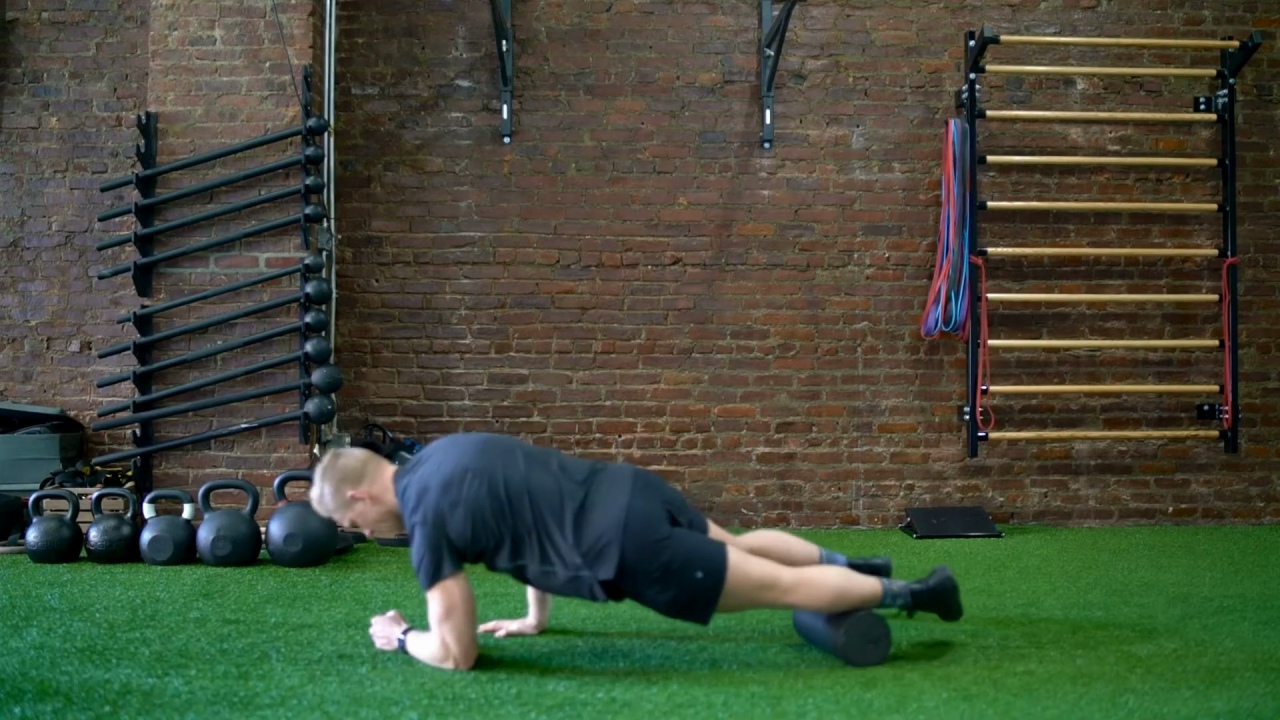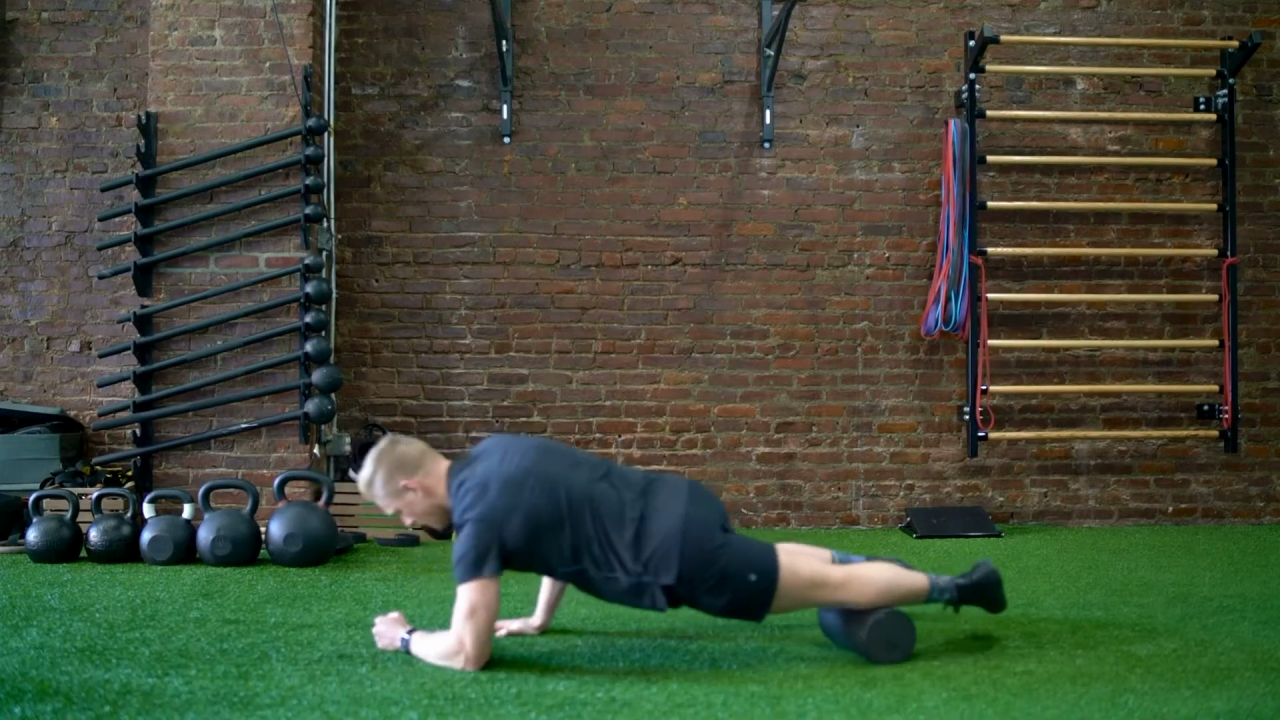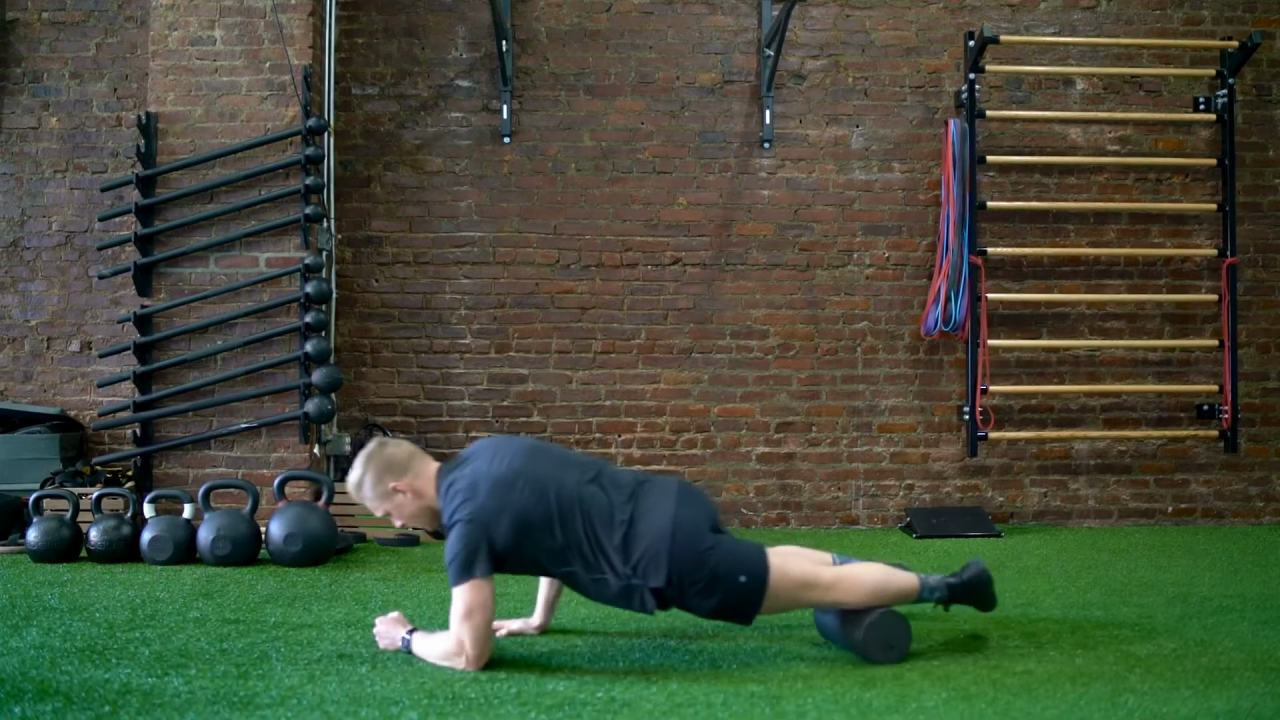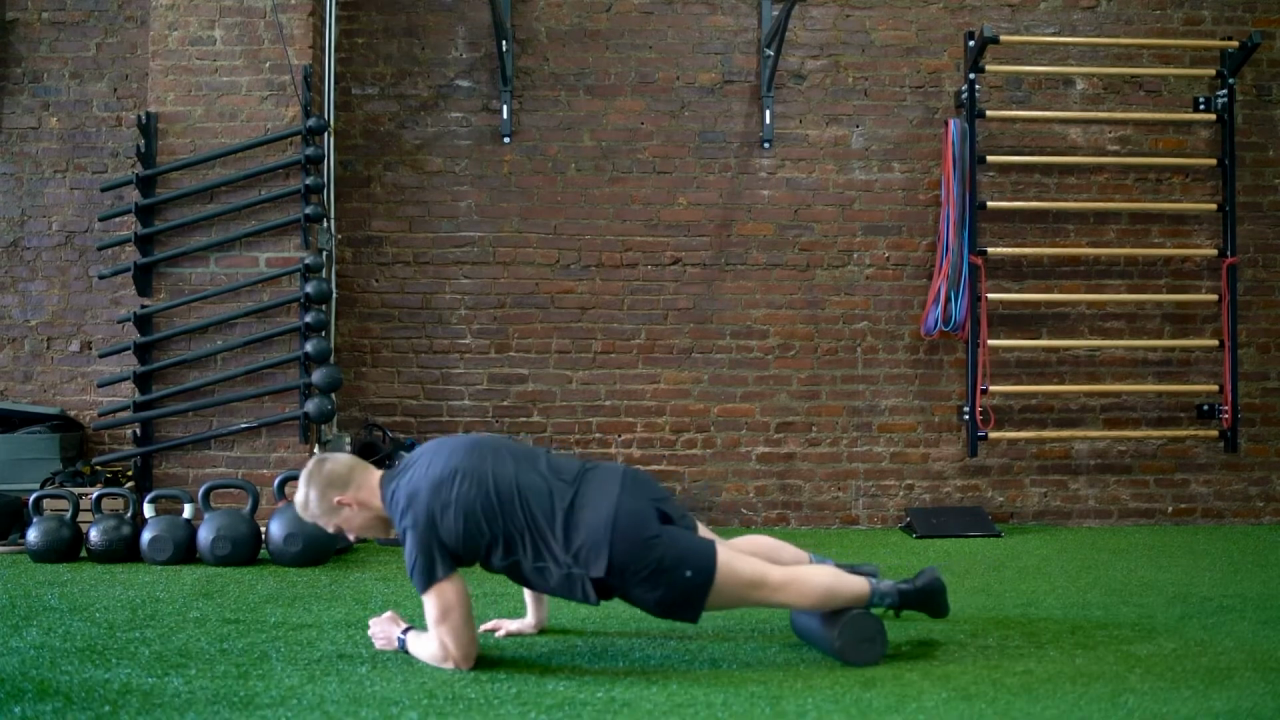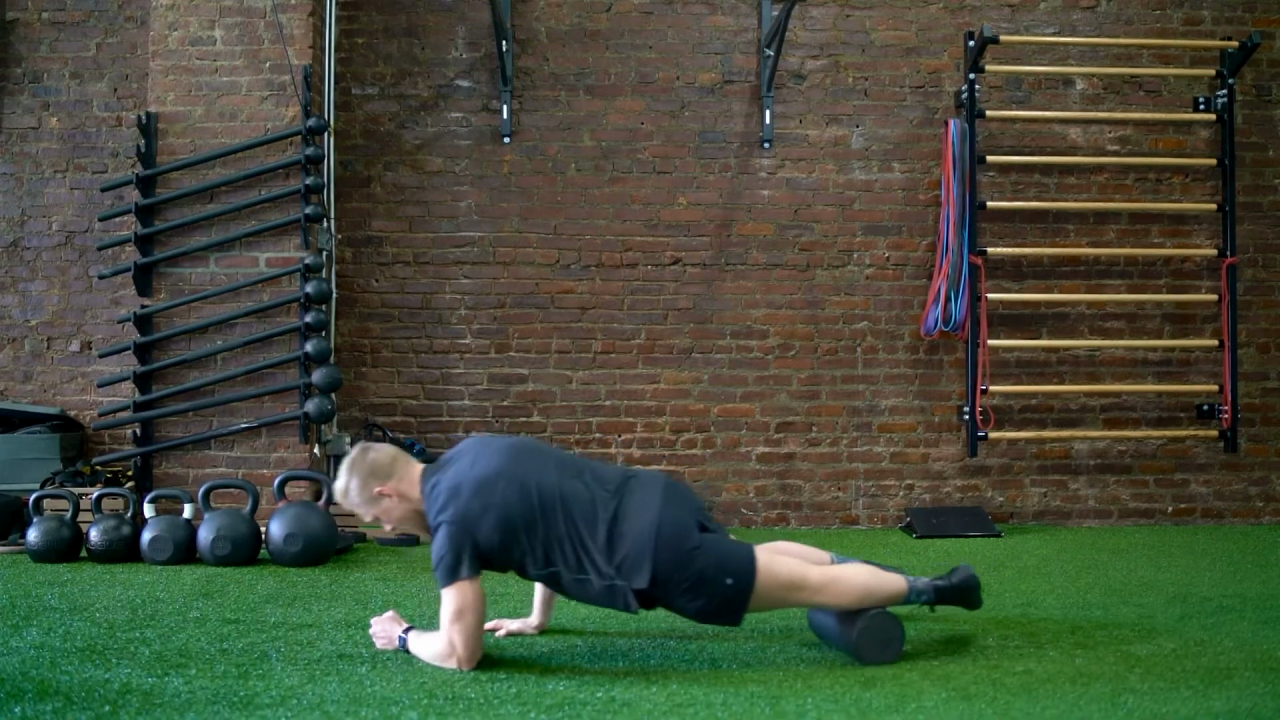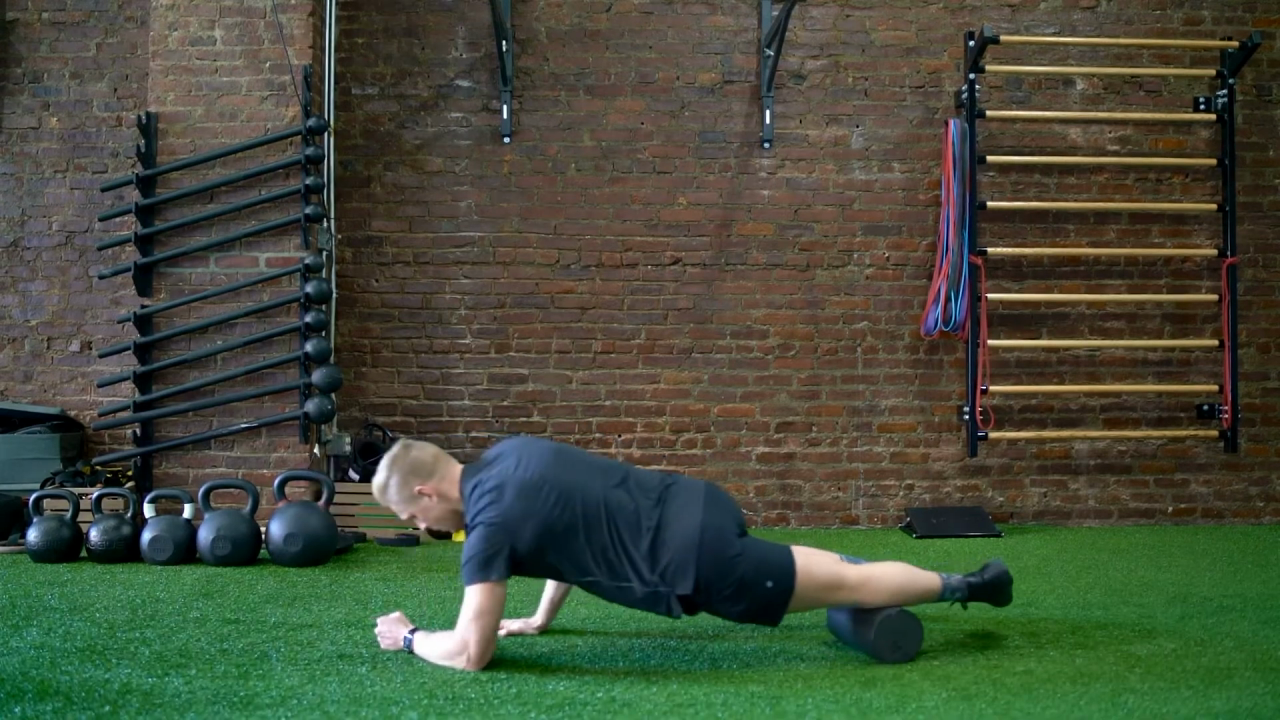
dt=0.4s
person 1, frame 1
left shoulder: (426, 518)
right shoulder: (442, 458)
left elbow: (457, 654)
left wrist: (401, 637)
right wrist: (535, 619)
left hip: (627, 545)
right hip: (630, 490)
left knee: (777, 586)
right knee: (735, 545)
left ankle: (910, 594)
right ankle: (848, 565)
person 1, frame 2
left shoulder: (478, 516)
right shoulder: (493, 453)
left elbow: (467, 653)
left wrist: (404, 638)
right wrist: (538, 618)
left hip: (676, 554)
right hip: (675, 503)
left knee: (823, 588)
right knee: (762, 558)
left ankle: (957, 587)
right ankle: (855, 562)
person 1, frame 3
left shoulder: (468, 518)
right shoulder: (484, 454)
left elbow: (467, 653)
left wrist: (405, 638)
right wrist: (538, 618)
left hip: (666, 556)
right hip: (667, 504)
left knee: (816, 589)
right knee: (760, 558)
left ankle: (946, 586)
right ankle: (849, 564)
person 1, frame 4
left shoulder: (418, 520)
right shoulder: (431, 459)
left elbow: (457, 654)
left wrist: (402, 636)
right wrist: (534, 618)
left hip: (617, 544)
right hip: (620, 490)
left knee: (765, 585)
right knee: (727, 548)
left ankle: (897, 593)
right ankle: (841, 570)
person 1, frame 5
left shoulder: (452, 519)
right shoulder: (471, 455)
left elbow: (460, 654)
left wrist: (403, 637)
right wrist: (536, 618)
left hip: (654, 553)
right hip: (656, 500)
left knee: (801, 587)
right knee: (751, 555)
left ankle: (934, 588)
right ankle: (852, 566)
person 1, frame 6
left shoulder: (490, 522)
right shoulder: (507, 455)
left elbow: (470, 654)
left wrist: (409, 638)
right wrist: (539, 619)
left hip: (692, 560)
right hip: (690, 505)
left knee: (835, 588)
right knee: (777, 559)
left ankle: (965, 584)
right ankle: (862, 563)
